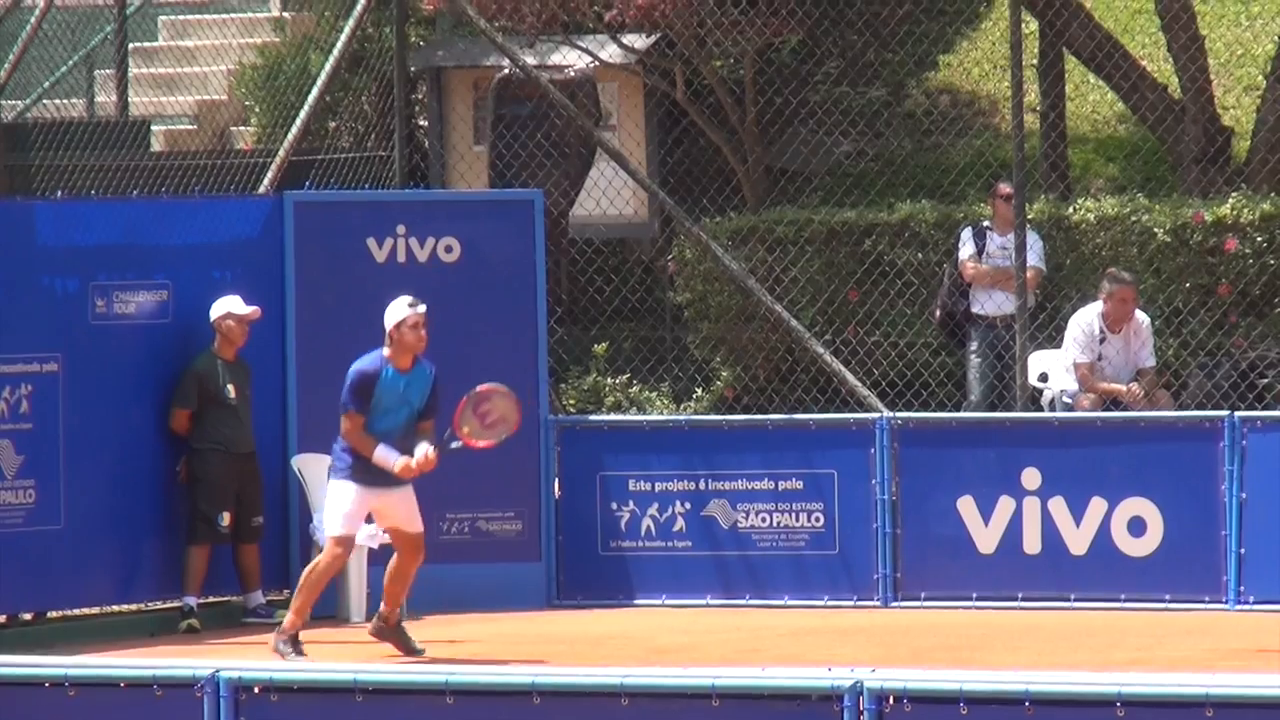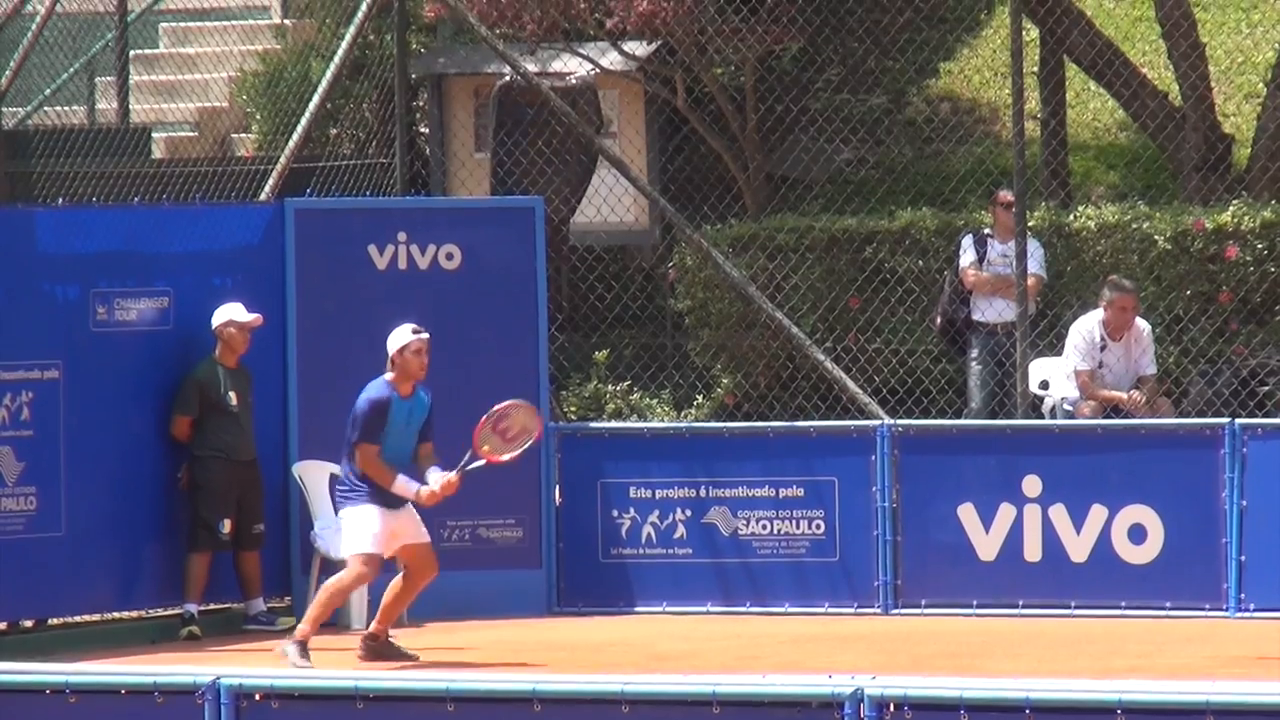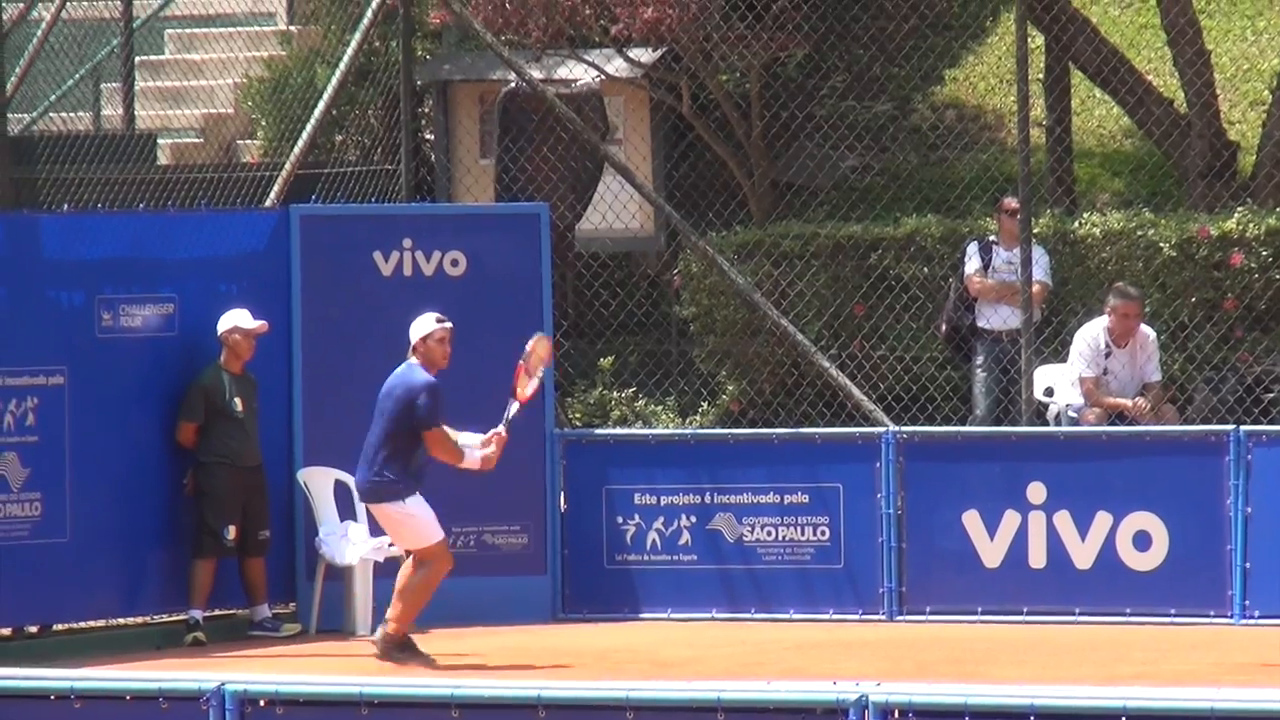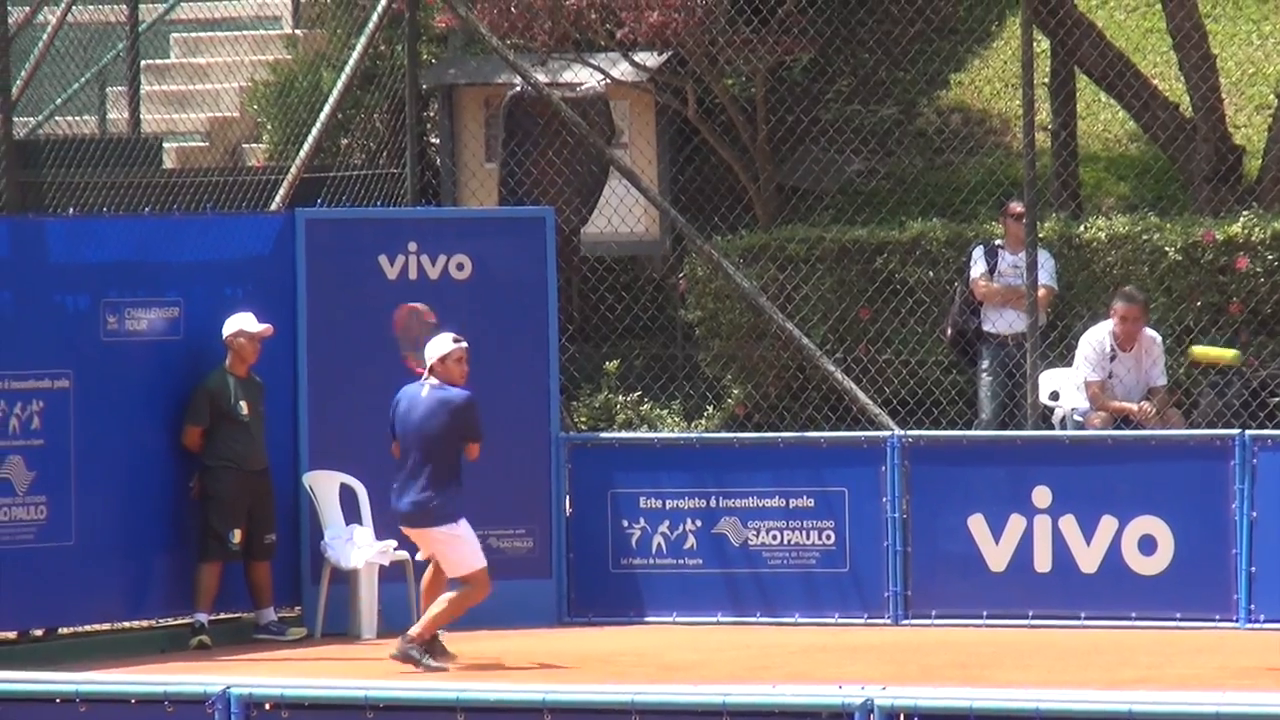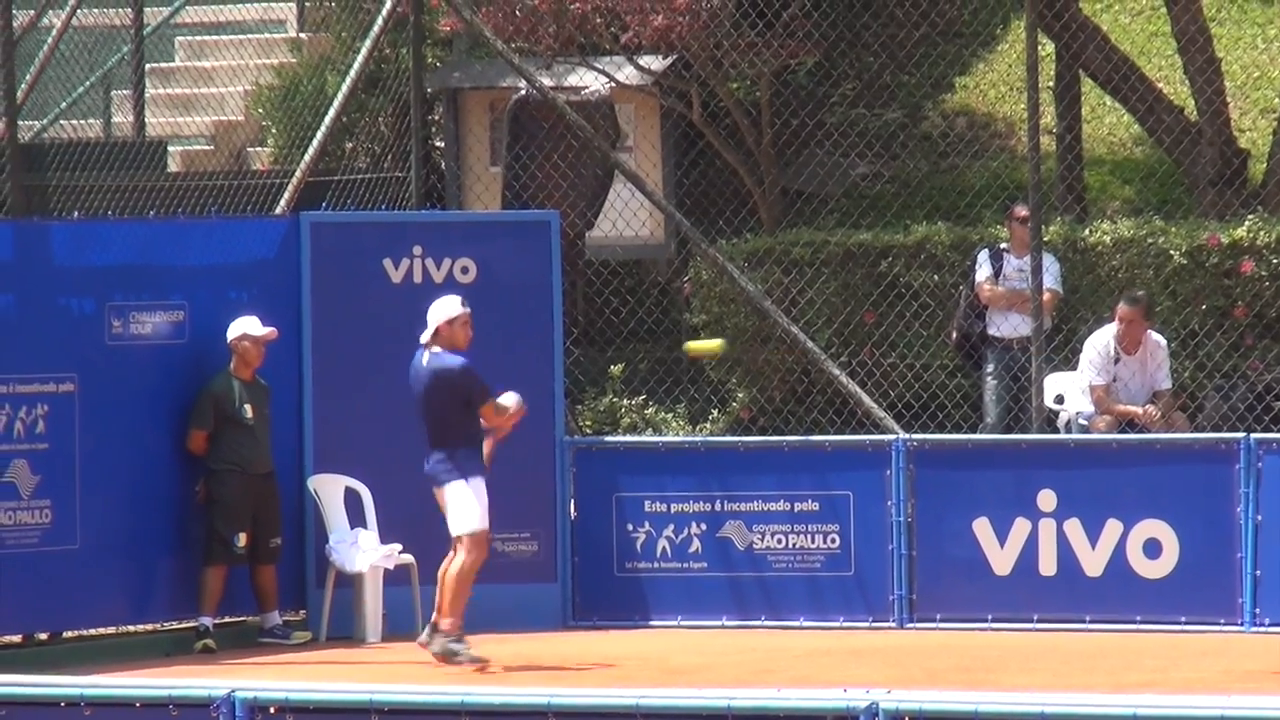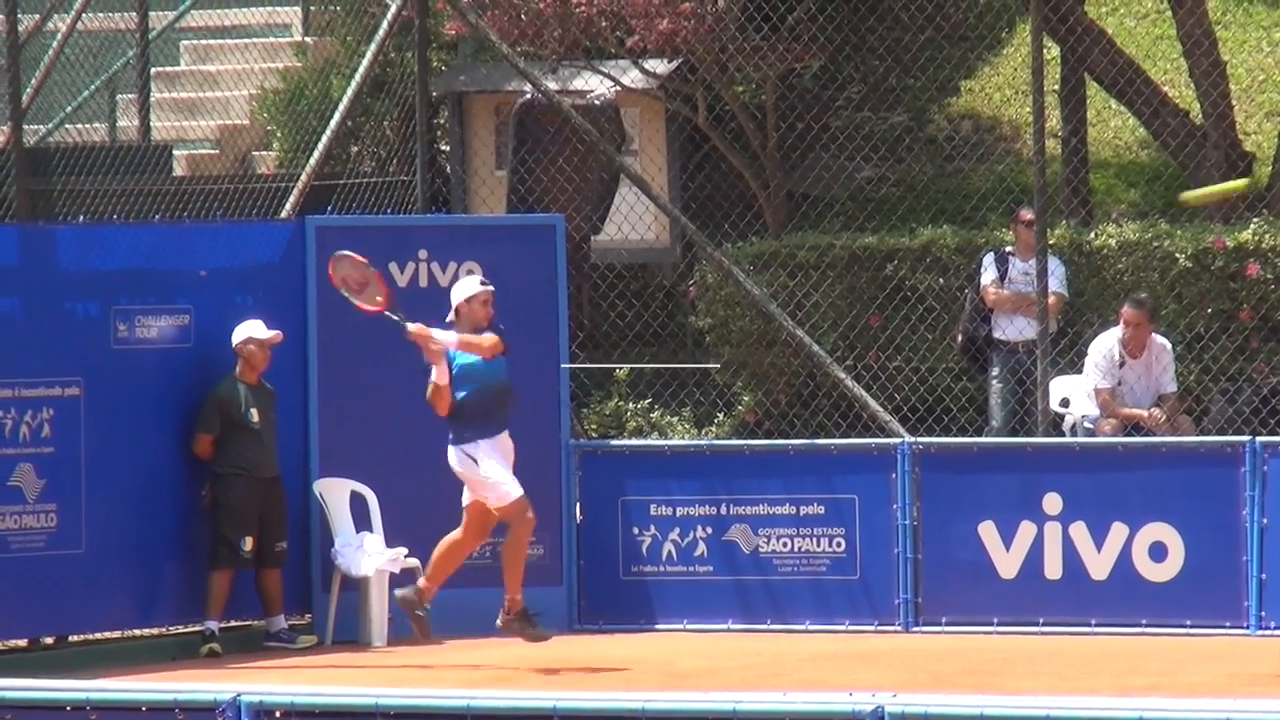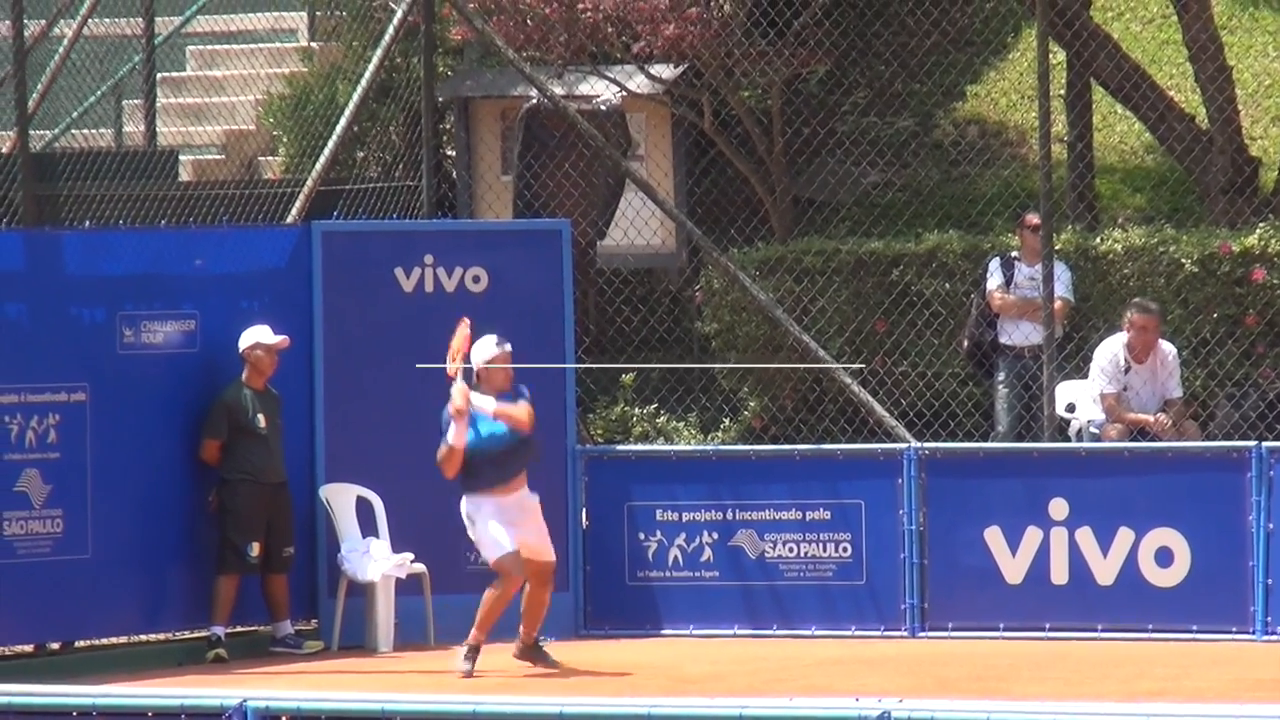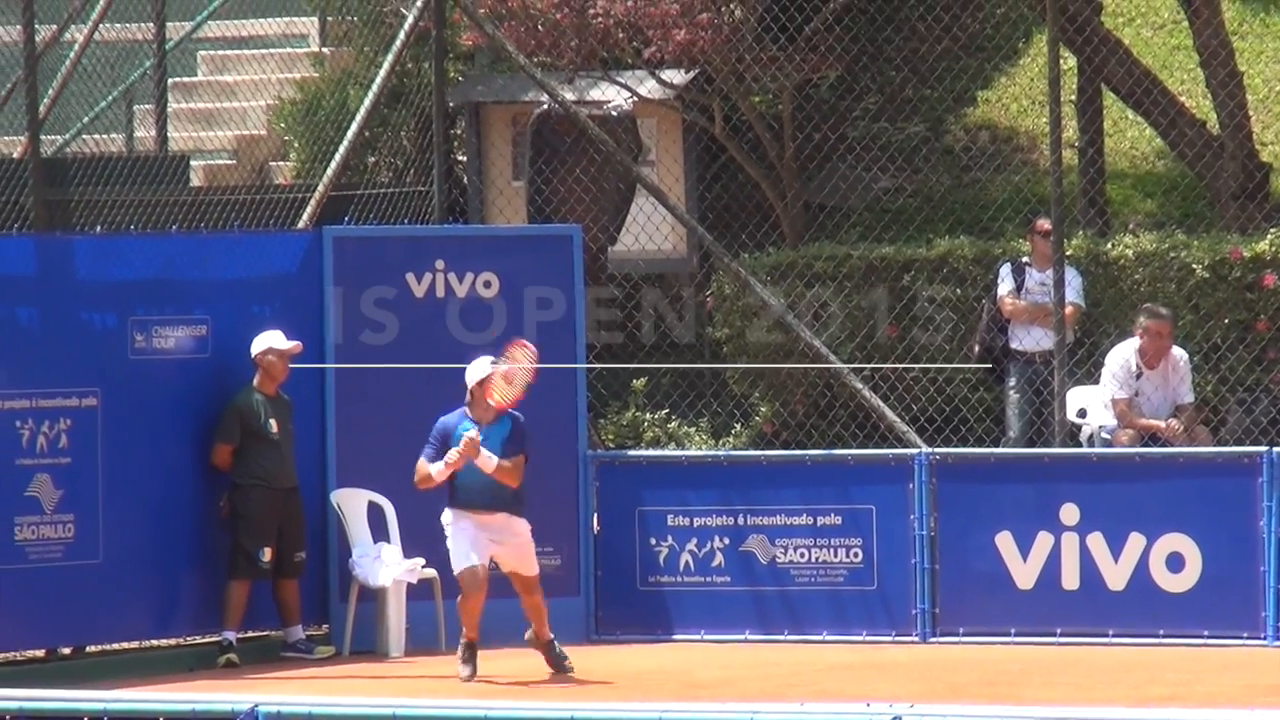
dt=0.2s
person 1, frame 1
left shoulder: (427, 373)
right shoulder: (366, 371)
left elbow: (425, 427)
right elbow: (350, 432)
left wrist: (424, 450)
right wrist: (394, 461)
left hip: (394, 480)
right hip: (353, 474)
left knee: (412, 550)
right knee: (338, 551)
left ankle: (387, 621)
right ankle: (288, 631)
person 1, frame 2
left shoulder: (424, 399)
right shoulder: (376, 398)
left elbow: (424, 453)
right elbow: (366, 461)
left wrist: (437, 479)
right wrist: (414, 490)
left hip: (396, 500)
right hip: (362, 497)
left knee: (424, 566)
right knee: (363, 569)
left ankle: (375, 639)
right ankle: (298, 639)
person 1, frame 3
left shoulder: (409, 377)
right shoulder: (424, 383)
left elbow: (438, 433)
right elbow: (437, 445)
left wrist: (481, 440)
right wrist: (476, 459)
left hip: (380, 483)
right hip: (390, 487)
left knee: (424, 557)
right knee: (438, 560)
left ankle: (398, 635)
right ankle: (391, 635)
person 1, frame 4
left shoulder: (404, 396)
right shoulder: (462, 400)
right elbow: (472, 451)
left hip: (405, 506)
right hip: (437, 510)
left knee: (443, 562)
right knee: (477, 585)
left ankle: (426, 638)
right ankle: (413, 640)
person 1, frame 5
left shoulder: (423, 361)
right shoulder: (458, 367)
right elbow: (494, 415)
right wrist: (512, 408)
left hip: (444, 465)
right hip: (460, 468)
left knee: (464, 546)
right knee: (474, 548)
left ankle: (438, 627)
right ankle: (448, 634)
person 1, frame 6
left shoulder: (490, 332)
right shoulder: (439, 346)
left elbow: (492, 346)
right elbow: (441, 407)
left wrist: (438, 335)
right wrist: (438, 363)
left hip: (496, 442)
right hip: (473, 447)
left knee: (474, 530)
right knee: (523, 518)
left ankle: (420, 593)
right ankle: (513, 611)
person 1, frame 7
left shoulder: (516, 394)
right shoulder: (456, 410)
left elbow: (525, 422)
right elbow: (449, 470)
left wrist: (480, 403)
right wrist: (457, 426)
left hip: (520, 499)
right hip: (483, 503)
left knee: (544, 575)
right knee: (510, 576)
left ankle: (527, 642)
right ankle: (473, 644)
person 1, frame 8
left shoulder: (514, 423)
right shoulder: (447, 425)
left elbow: (514, 477)
right elbow: (421, 479)
left wrist: (480, 456)
right wrist: (449, 462)
left hip: (507, 518)
right hip: (463, 517)
left knee: (530, 588)
right knee: (473, 586)
left ankle: (543, 638)
right ankle: (469, 642)
person 2, frame 1
left shoulder: (243, 368)
right shoulder: (201, 368)
right elbow: (178, 421)
left wrist: (237, 441)
right wrist: (205, 441)
left hip: (246, 459)
right hip: (213, 463)
left knee: (249, 535)
right knee: (203, 534)
left ankle: (255, 604)
right ankle: (189, 607)
person 2, frame 2
left shoulder: (244, 375)
right shoulder: (203, 375)
right elbow: (179, 427)
left wrist: (234, 447)
right wrist: (207, 447)
left hip: (247, 467)
right hip: (214, 470)
left knee: (250, 542)
right knee: (204, 541)
left ankle: (256, 611)
right ankle: (190, 615)
person 2, frame 3
left shoulder: (250, 381)
right shoulder: (208, 381)
right elbow: (185, 434)
left wrist: (243, 454)
right wrist: (213, 452)
left hip: (252, 473)
right hip: (219, 477)
left knee: (255, 547)
right knee: (210, 547)
left ankle: (261, 617)
right ankle: (195, 620)
person 2, frame 4
left shoulder: (256, 384)
right shoulder: (213, 385)
right elbow: (190, 437)
left wrist: (250, 458)
right wrist: (218, 456)
left hip: (258, 476)
right hip: (224, 480)
left knee: (261, 552)
right knee: (214, 551)
left ankle: (266, 621)
right ankle: (200, 624)
person 2, frame 5
left shoulder: (262, 388)
right shoulder: (218, 388)
right elbow: (195, 441)
left wrist: (254, 461)
right wrist: (223, 459)
left hip: (264, 480)
right hip: (230, 484)
left knee: (266, 555)
right knee: (219, 554)
left ankle: (271, 624)
right ankle: (205, 628)
person 2, frame 6
left shoulder: (267, 392)
right shoulder: (224, 393)
right elbow: (202, 446)
left wrist: (263, 466)
right wrist: (230, 464)
left hip: (270, 484)
right hip: (236, 488)
left knee: (271, 559)
right knee: (226, 559)
left ankle: (277, 628)
right ankle: (210, 631)
person 2, frame 7
left shoulder: (273, 397)
right shoulder: (231, 398)
right elbow: (208, 451)
left wrist: (265, 471)
right wrist: (238, 471)
left hip: (276, 489)
right hip: (243, 493)
left knee: (277, 564)
right knee: (232, 564)
left ankle: (283, 633)
right ankle: (217, 637)
person 2, frame 8
left shoulder: (285, 403)
right shoulder: (243, 403)
right elbow: (220, 456)
left wrist: (280, 476)
right wrist: (249, 474)
left hip: (288, 494)
right hip: (255, 498)
left knee: (289, 569)
right knee: (244, 569)
left ankle: (294, 638)
right ankle: (228, 641)
person 3, frame 1
left shoulder: (1031, 238)
right shoulder: (972, 234)
left elbow: (1030, 282)
right elbow: (970, 272)
left wrist: (987, 275)
right wrist: (1012, 272)
left hip: (1018, 326)
right hip: (982, 326)
left knee: (1017, 398)
right knee: (977, 399)
person 3, frame 2
left shoulder: (1032, 246)
right shoulder: (973, 241)
left elbow: (1030, 290)
right elbow: (970, 280)
left wrist: (988, 282)
right wrist: (1013, 279)
right hip: (983, 334)
right knee: (978, 406)
person 3, frame 3
left shoulder: (1037, 253)
right shoulder: (978, 248)
left elbow: (1036, 297)
right elbow: (975, 286)
left wrist: (993, 290)
right wrist: (1018, 286)
right hip: (988, 341)
left knee: (1022, 412)
right knee: (983, 413)
person 3, frame 4
left shoulder: (1042, 257)
right shoulder: (983, 252)
left elbow: (1041, 301)
right elbow: (981, 291)
left wrist: (998, 294)
right wrist: (1023, 290)
left hip: (1029, 344)
right hip: (993, 345)
left knee: (1028, 416)
right knee: (988, 417)
person 3, frame 5
left shoulder: (1047, 261)
right shoulder: (989, 256)
left elbow: (1046, 305)
right elbow: (986, 294)
left wrist: (1003, 297)
right wrist: (1029, 294)
right hip: (998, 349)
left knee: (1033, 420)
right knee: (993, 421)
person 3, frame 6
left shoulder: (1053, 264)
right shoulder: (994, 259)
left elbow: (1051, 308)
right elbow: (991, 297)
left wrist: (1009, 301)
right wrist: (1034, 297)
left hip: (1040, 351)
right hip: (1004, 352)
left knee: (1039, 423)
right knee: (998, 424)
person 3, frame 7
left shoulder: (1059, 269)
right shoulder: (1000, 264)
left elbow: (1057, 313)
right elbow: (997, 302)
left wrist: (1014, 306)
right wrist: (1040, 302)
right hip: (1010, 357)
right knee: (1004, 430)
person 3, frame 8
left shoulder: (1070, 274)
right shoulder: (1011, 270)
left elbow: (1069, 319)
right elbow: (1008, 308)
left wrist: (1026, 312)
right wrist: (1051, 308)
left hip: (1057, 362)
right hip: (1021, 363)
right knee: (1016, 435)
